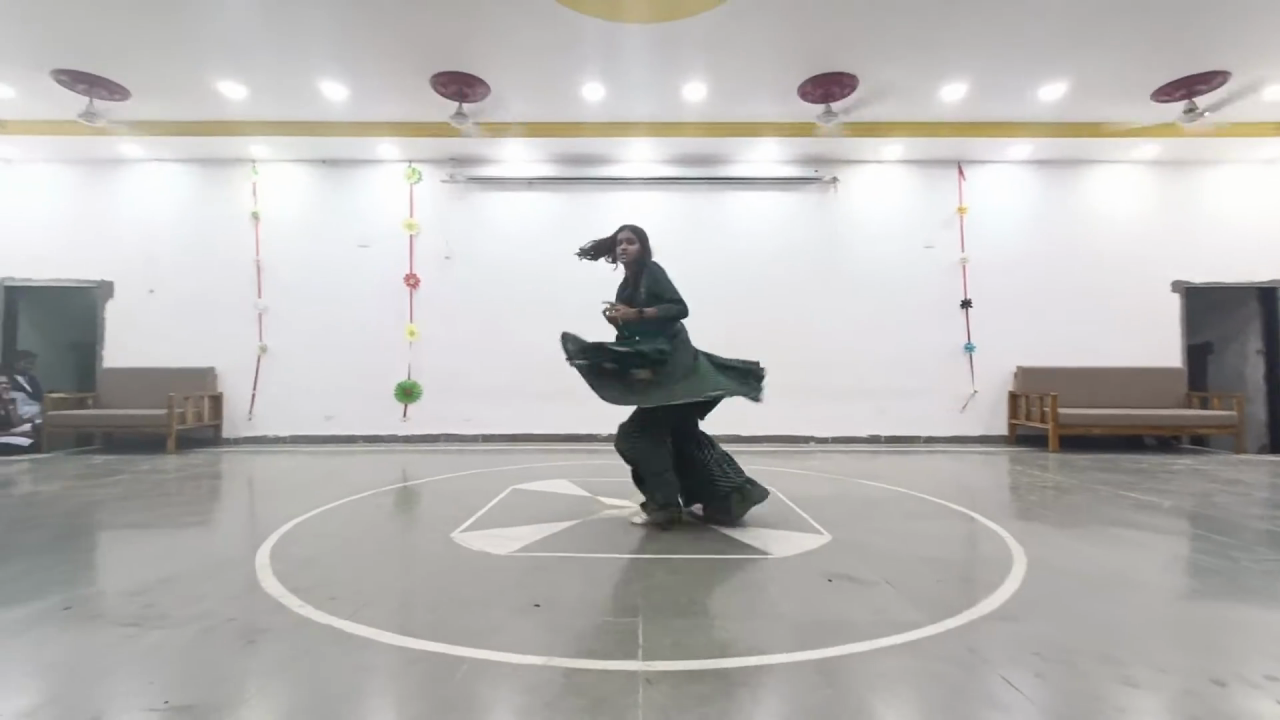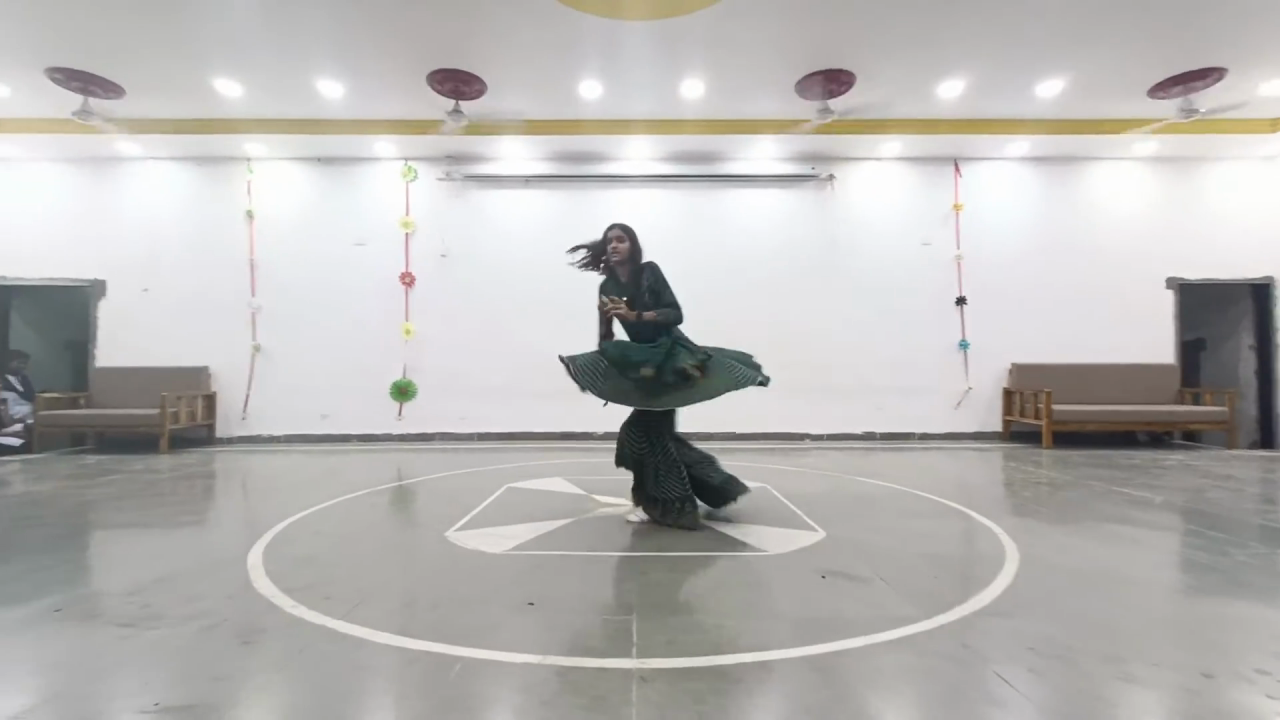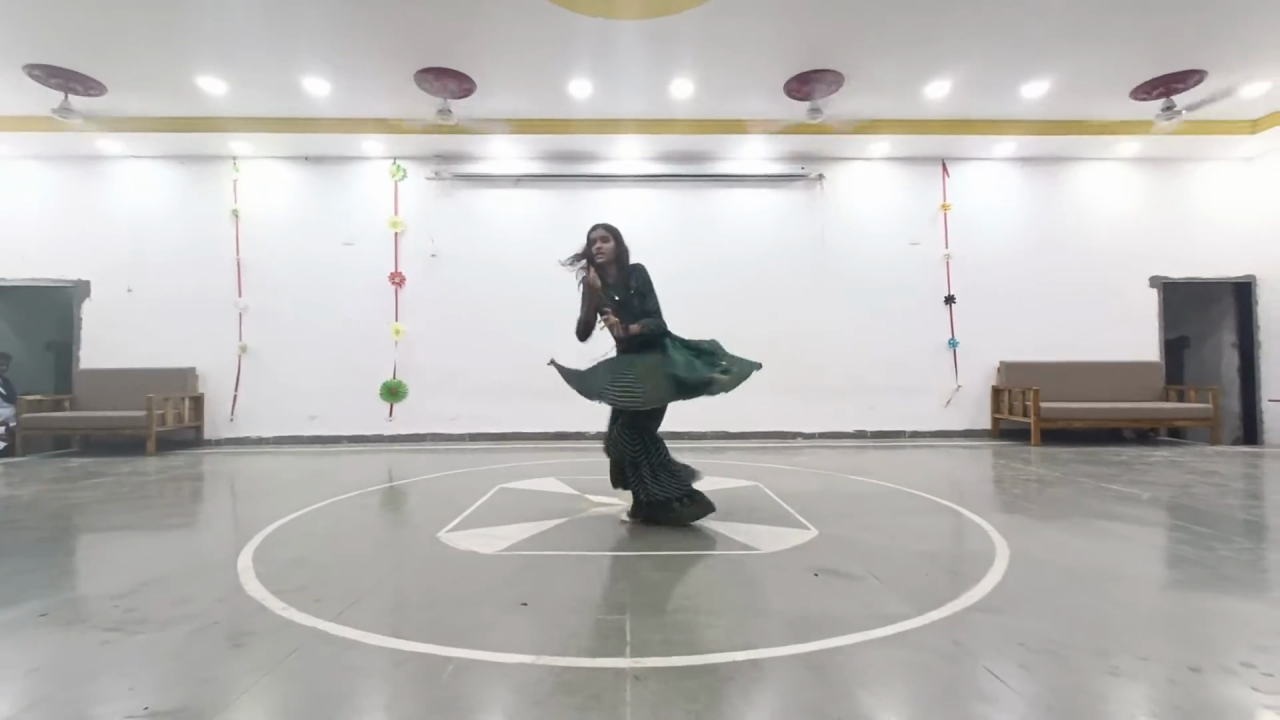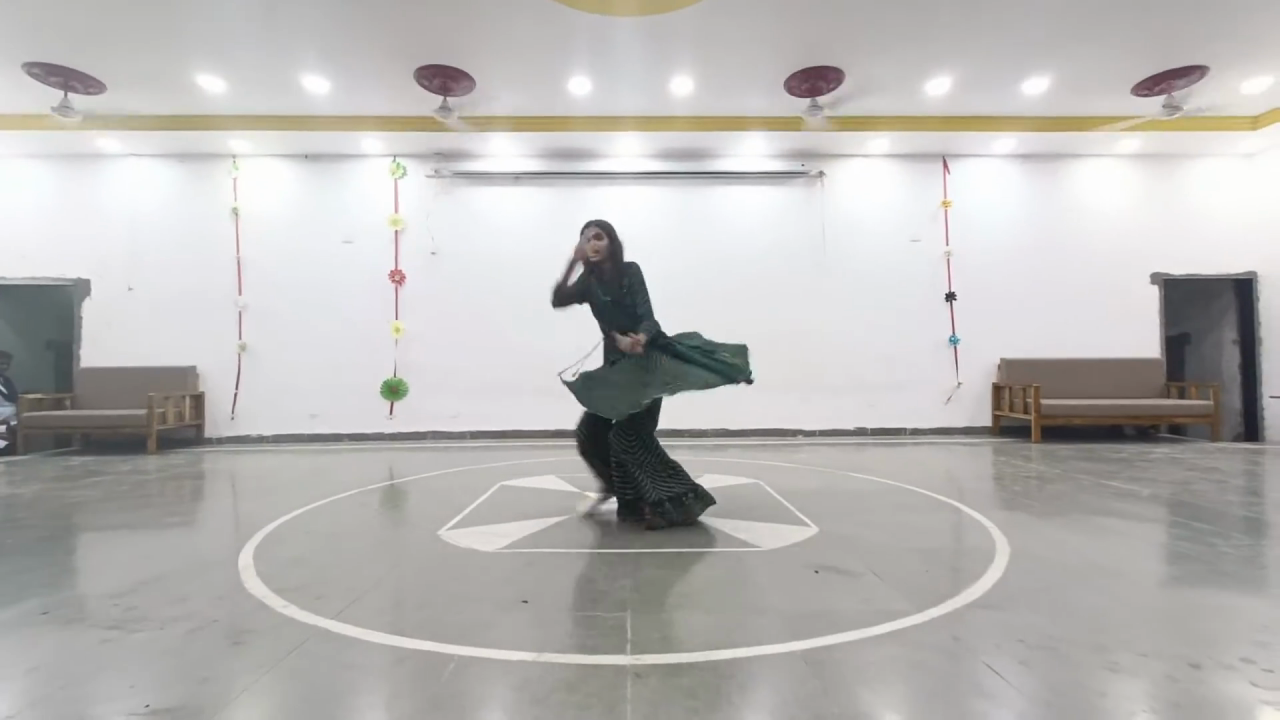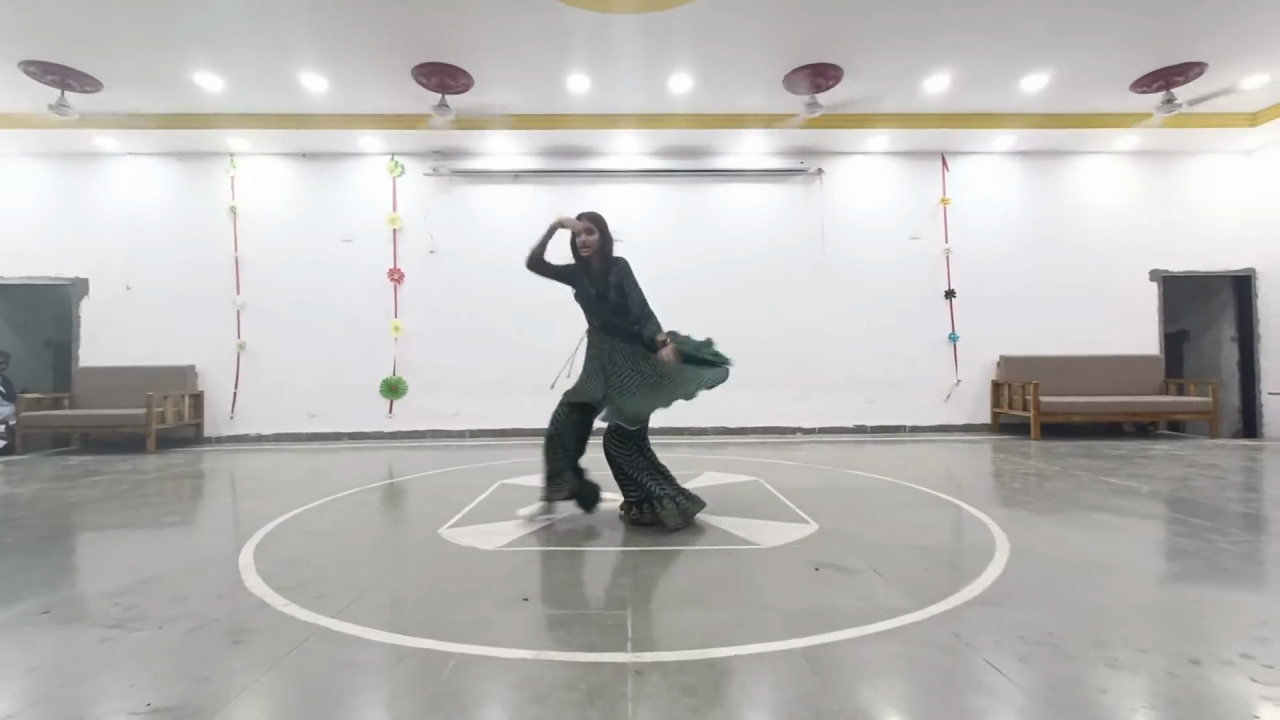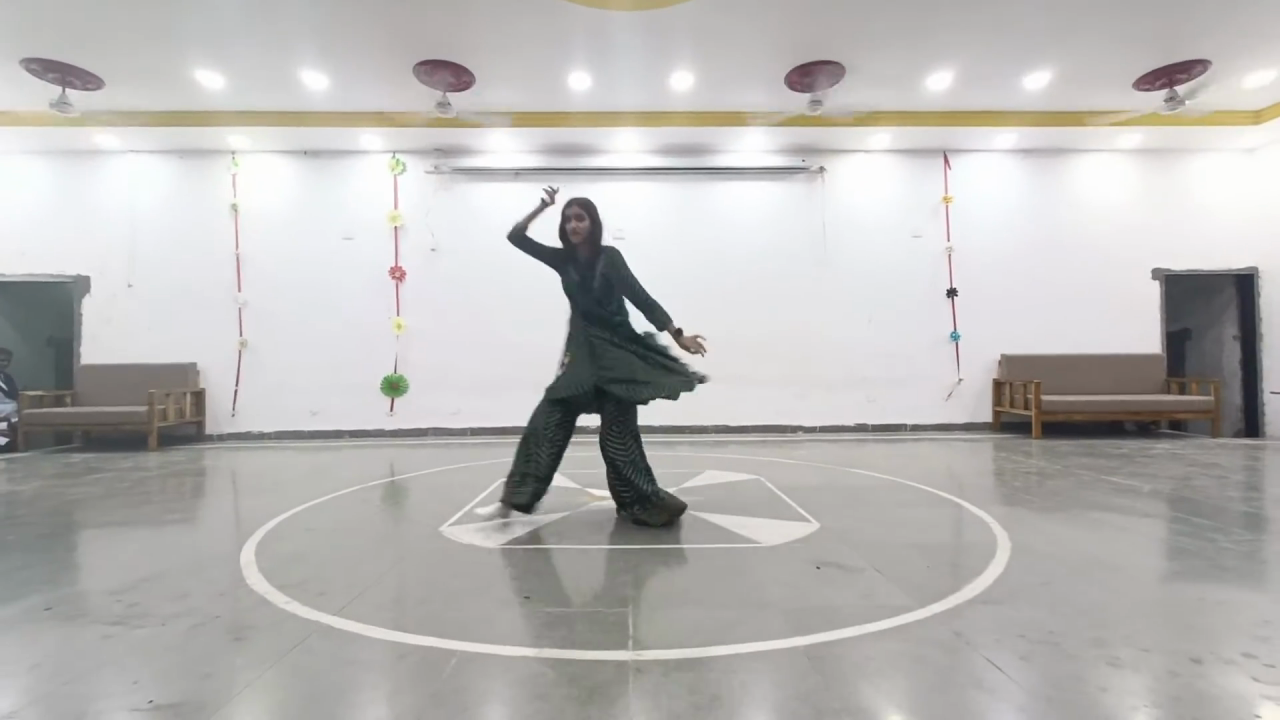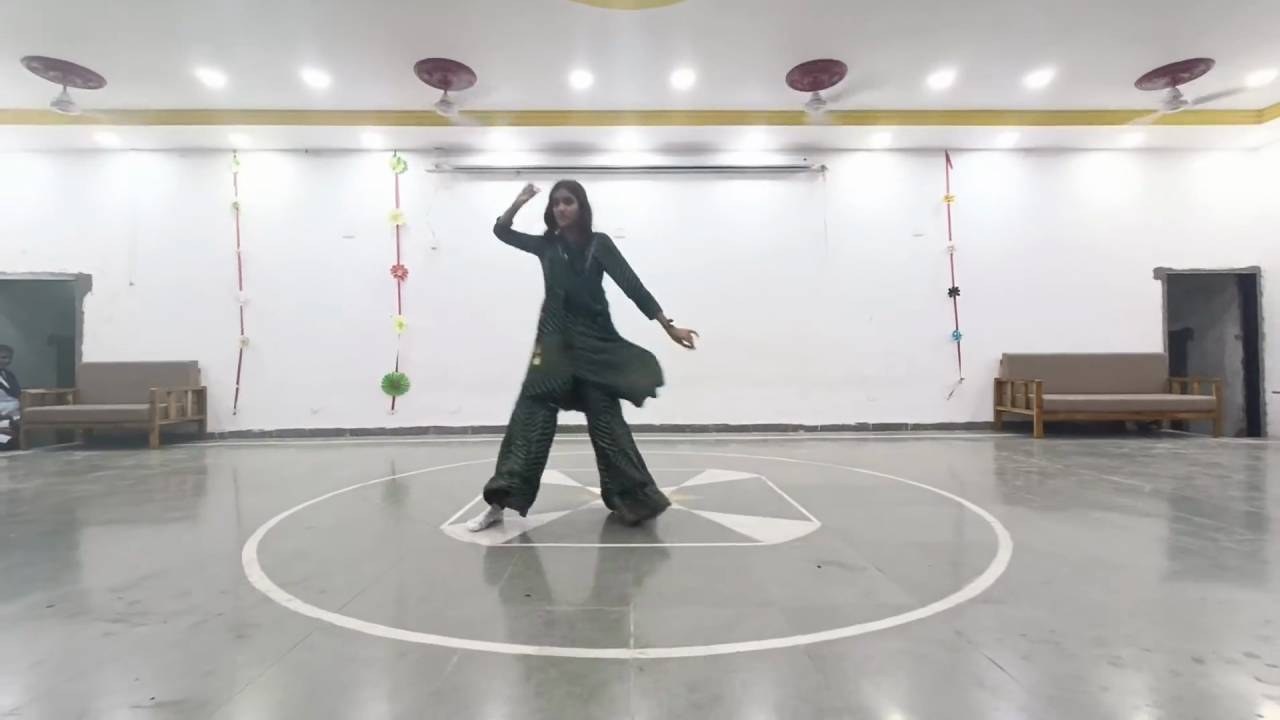
dt=0.1s
person 1, frame 1
left shoulder: (652, 271)
right shoulder: (625, 287)
left elbow: (679, 308)
right elbow: (628, 337)
left wrist: (636, 315)
right wrist: (619, 321)
left hip: (673, 360)
right hip: (660, 362)
left knee: (642, 431)
right knee: (681, 436)
left ankle: (665, 507)
right ankle: (725, 501)
person 1, frame 2
left shoulder: (650, 272)
right shoulder: (608, 287)
left elbow: (676, 314)
right elbow: (605, 346)
left wrist: (634, 317)
right wrist: (607, 316)
left hip: (671, 358)
right hip: (647, 361)
left knee: (640, 431)
right knee: (656, 432)
left ankle: (666, 505)
right ankle: (717, 488)
person 1, frame 3
left shoulder: (637, 274)
right shoulder: (594, 286)
left elbow: (656, 322)
right elbow: (582, 335)
left wrist: (627, 330)
right wrist: (590, 298)
left hip: (658, 359)
right hip: (630, 363)
left knee: (633, 432)
right knee: (621, 433)
left ankle: (668, 504)
person 1, frame 4
left shoulder: (630, 272)
right shoulder: (588, 282)
left elbow: (648, 319)
right elbow: (558, 301)
left wrist: (639, 339)
right wrist: (575, 262)
left hip: (648, 361)
right hip: (617, 363)
left knee: (628, 435)
right knee: (590, 432)
left ankle: (665, 505)
right ankle: (622, 485)
person 1, frame 5
left shoulder: (618, 267)
right shoulder: (575, 274)
left elbow: (641, 310)
right elbow: (533, 264)
left wrist: (665, 344)
right wrist: (554, 228)
left hip: (634, 359)
right hip: (601, 360)
left knee: (622, 436)
right knee: (563, 426)
left ankle: (656, 505)
right ankle: (556, 495)
person 1, frame 6
left shoulder: (609, 257)
right shoulder: (563, 258)
left elbow: (640, 297)
right elbow: (515, 237)
left wrist: (677, 334)
right wrist: (540, 208)
left hip: (617, 350)
right hip: (581, 351)
left knee: (619, 431)
right knee: (547, 421)
left ankle: (644, 502)
right ankle: (513, 498)
person 1, frame 7
left shoulder: (599, 244)
right shoulder: (548, 244)
left elbow: (632, 285)
right elbow: (501, 231)
left wrist: (668, 325)
right wrist: (521, 201)
left hip: (593, 341)
right hip: (553, 339)
left knee: (605, 419)
right knee: (529, 415)
left ankle: (631, 498)
right ankle: (499, 501)
